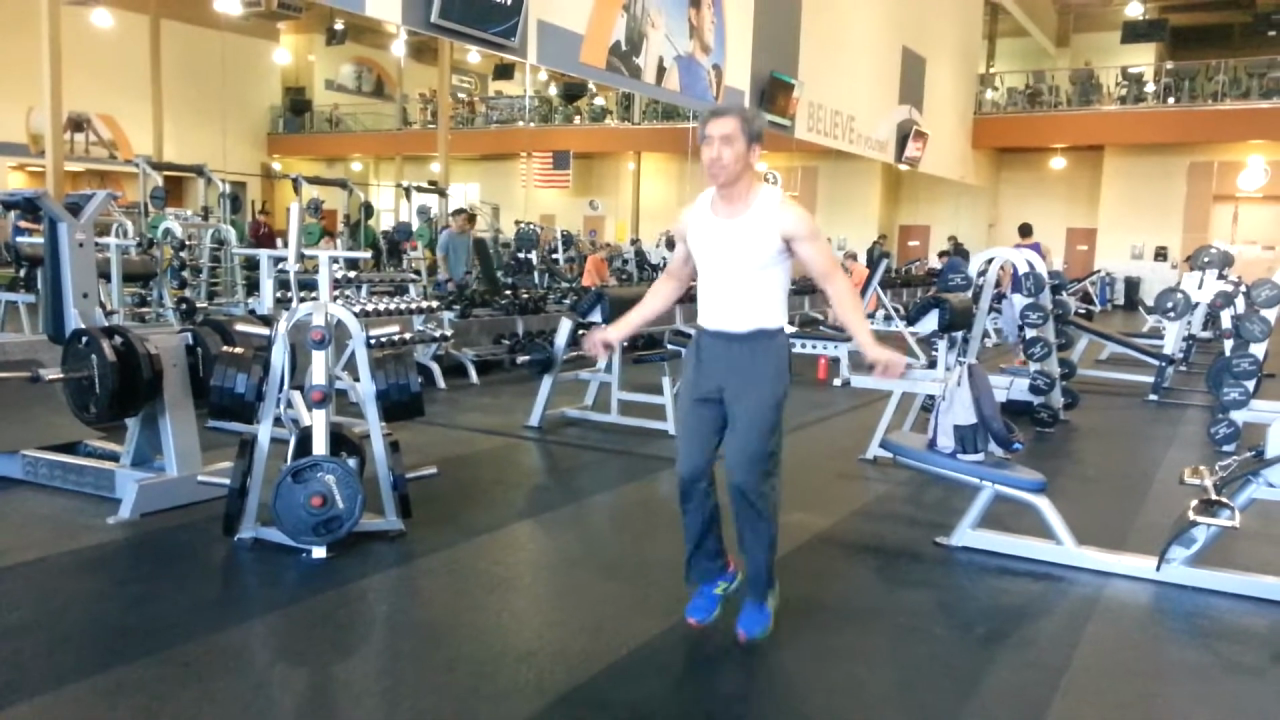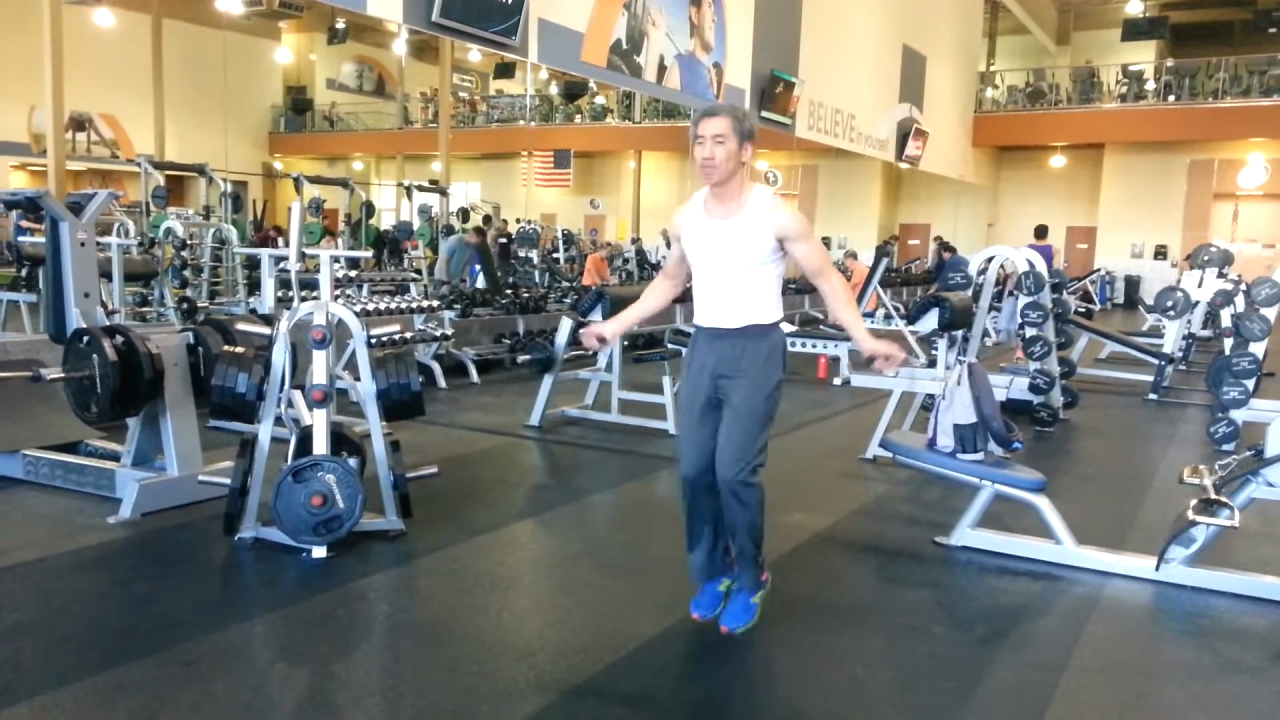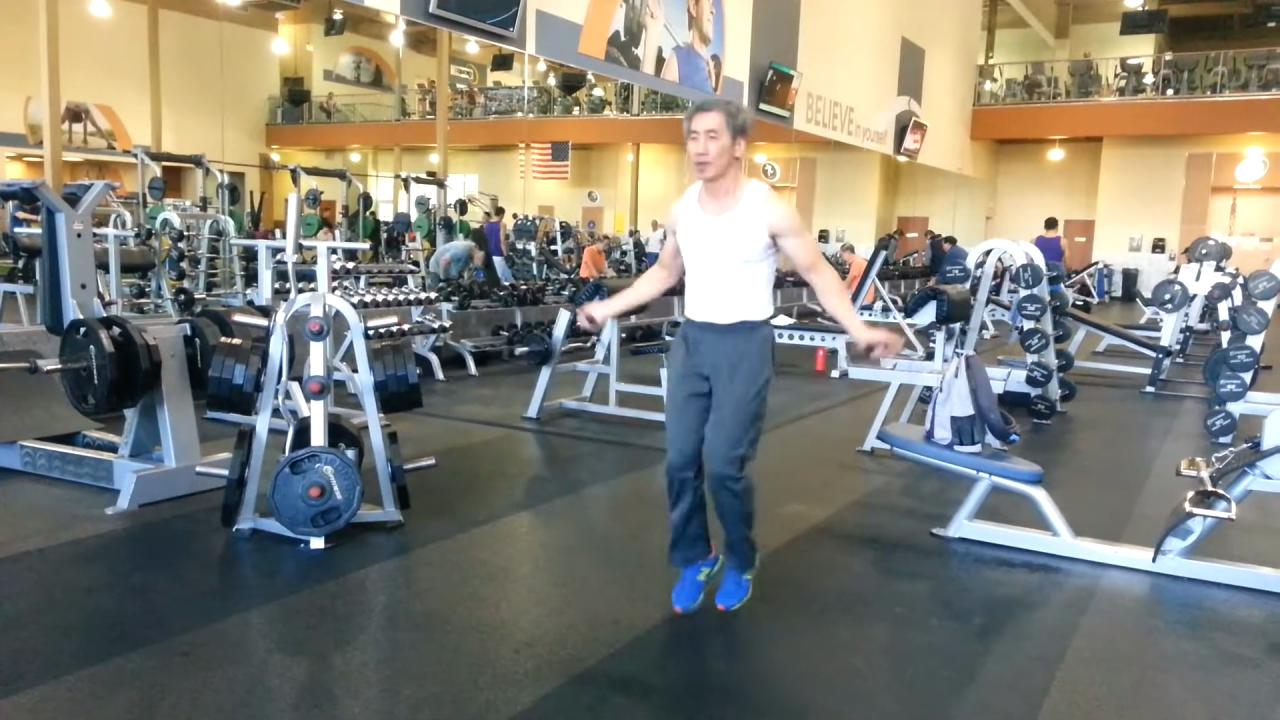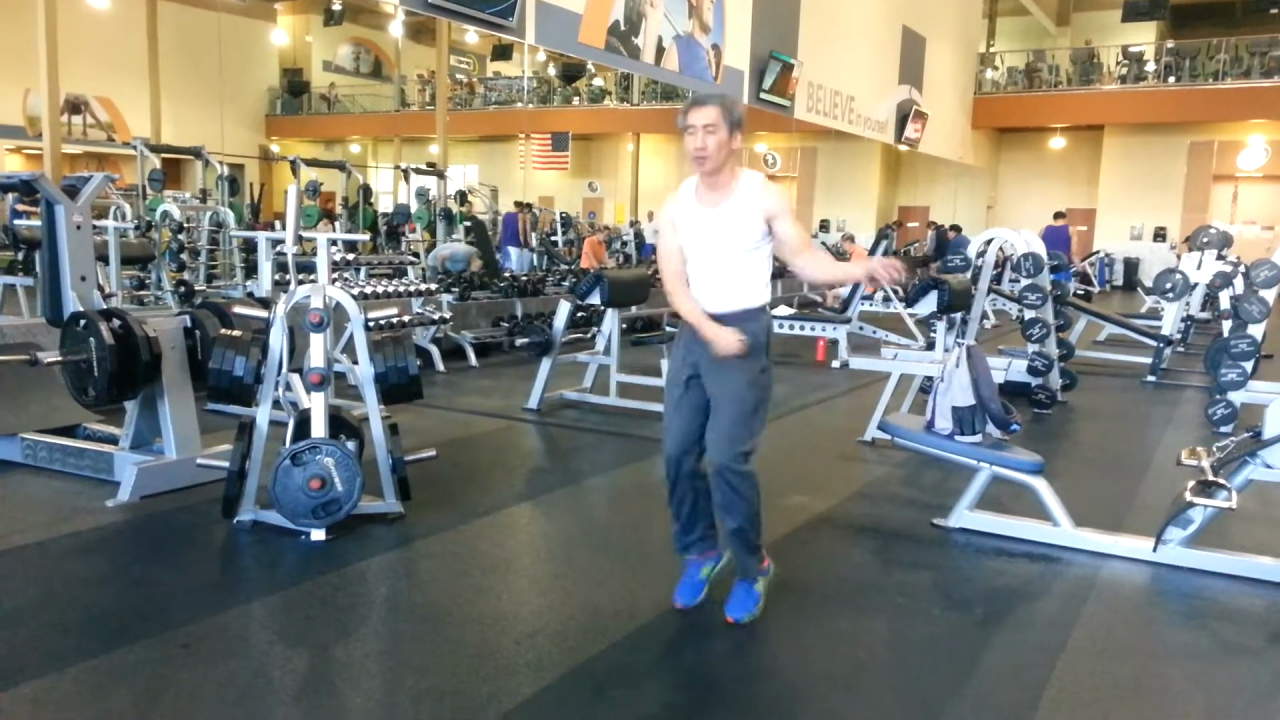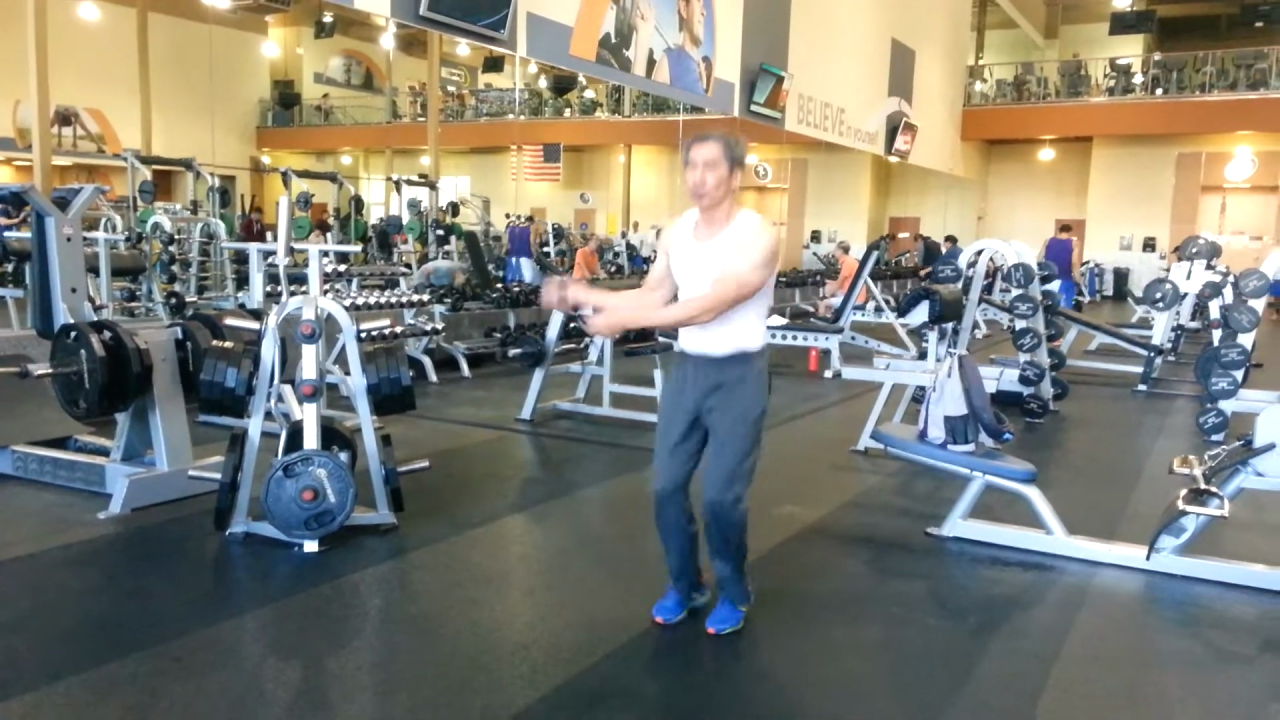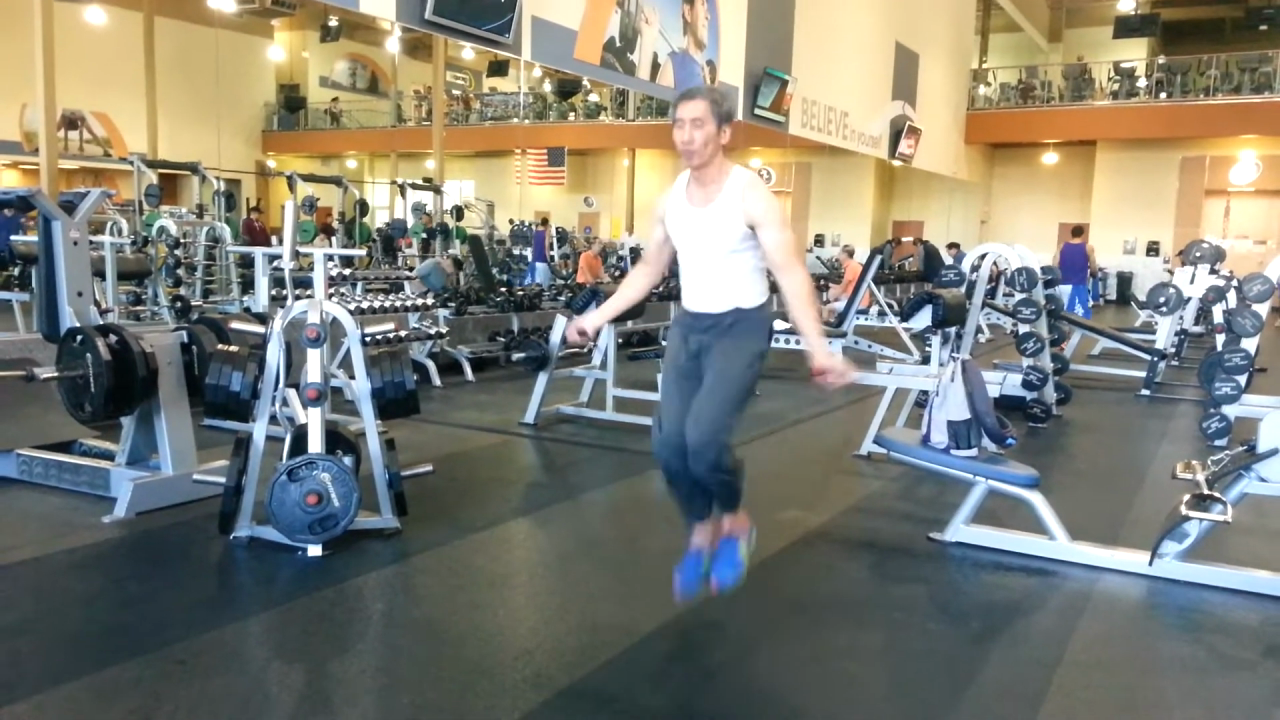
dt=0.4s
person 1, frame 1
left shoulder: (785, 214)
right shoulder: (691, 217)
left elbow: (832, 280)
right elbow: (671, 283)
left wrist: (867, 345)
right wrist: (619, 330)
left hip: (761, 353)
right hip: (706, 351)
left knee: (747, 475)
right knee: (691, 470)
left ankle: (759, 590)
right ankle: (710, 572)
person 1, frame 2
left shoulder: (777, 214)
right shoulder: (686, 216)
left elbow: (825, 278)
right elbow: (668, 283)
left wrist: (864, 339)
right wrist: (615, 326)
left hip: (756, 349)
right hip: (704, 348)
left knee: (735, 469)
right knee: (694, 468)
left ankle: (749, 580)
right ankle: (713, 571)
person 1, frame 3
left shoulder: (770, 209)
right shoulder: (682, 209)
left elbow: (816, 271)
right elbow: (666, 269)
left wrist: (858, 329)
right wrist: (608, 308)
left hip: (745, 343)
right hip: (693, 340)
left knee: (723, 462)
right knee: (680, 459)
left ankle: (738, 564)
right ankle: (693, 560)
person 1, frame 4
left shoulder: (766, 196)
right shoulder: (676, 203)
left elbow: (804, 260)
right elbow: (674, 281)
left wrist: (864, 270)
right wrist: (709, 331)
left hip: (751, 330)
right hip: (695, 333)
left knee: (727, 457)
right knee: (679, 452)
left ankle: (750, 568)
right ankle: (700, 555)
person 1, frame 5
left shoulder: (758, 236)
right shoulder: (675, 234)
left elbow: (708, 307)
right elbow: (649, 299)
left wrist: (622, 320)
right wrist: (582, 294)
left hip: (737, 372)
right hip: (687, 370)
left knee: (719, 494)
right knee: (666, 487)
left ankle: (732, 592)
right ankle: (687, 585)
person 1, frame 6
left shoulder: (753, 196)
right shoulder: (670, 200)
left elbow: (790, 272)
right elbow: (649, 268)
left wrist: (815, 343)
right wrist: (599, 315)
left hip: (740, 327)
right hip: (689, 327)
left knee: (702, 434)
right knee: (668, 441)
left ankle: (732, 519)
right ankle: (703, 528)
